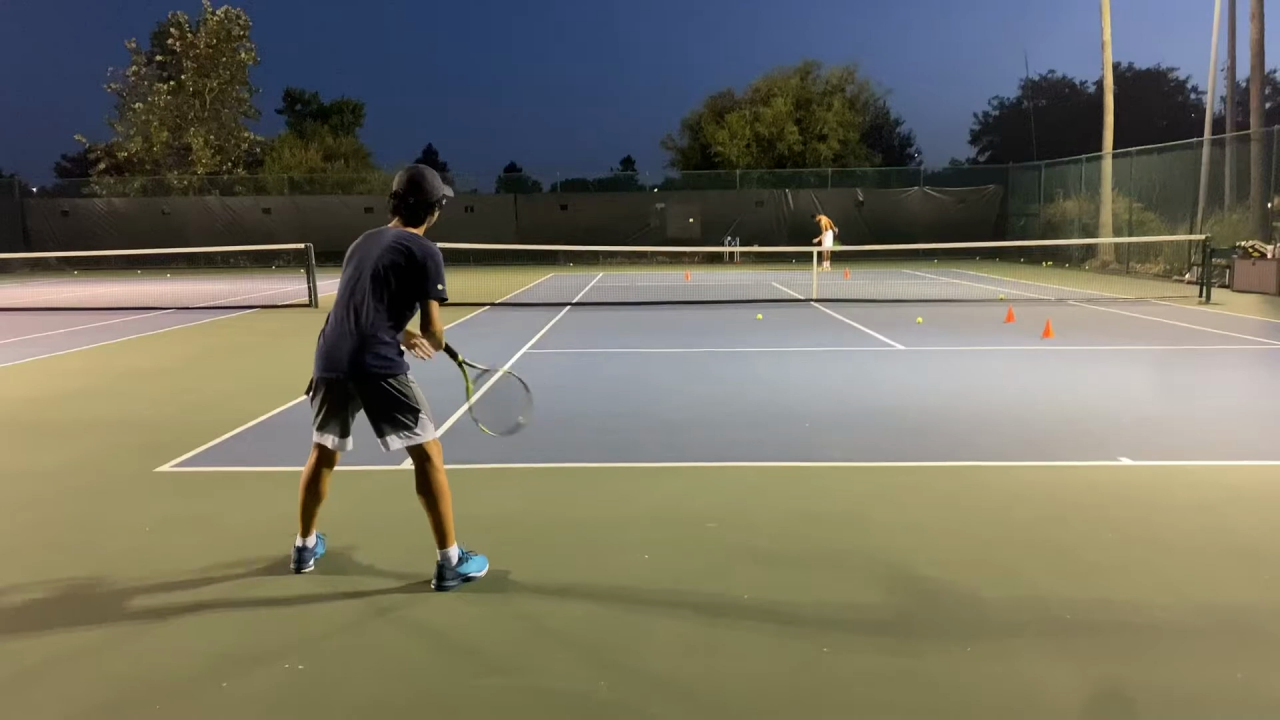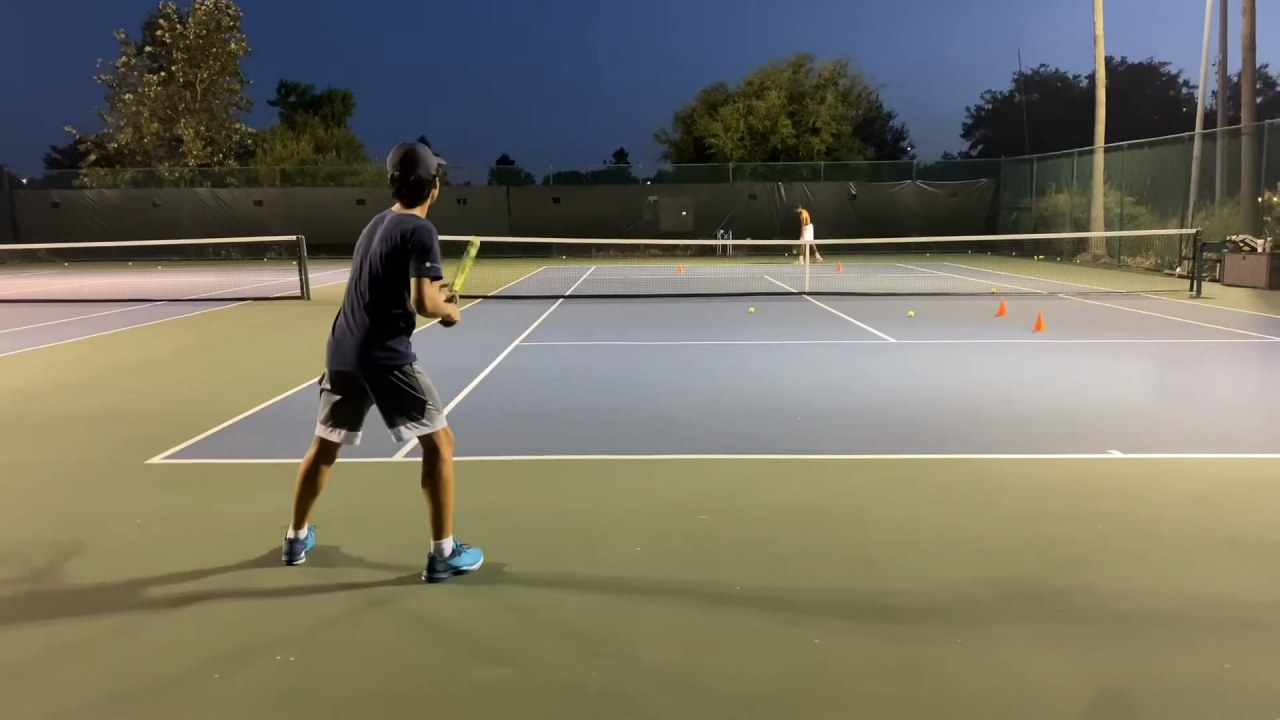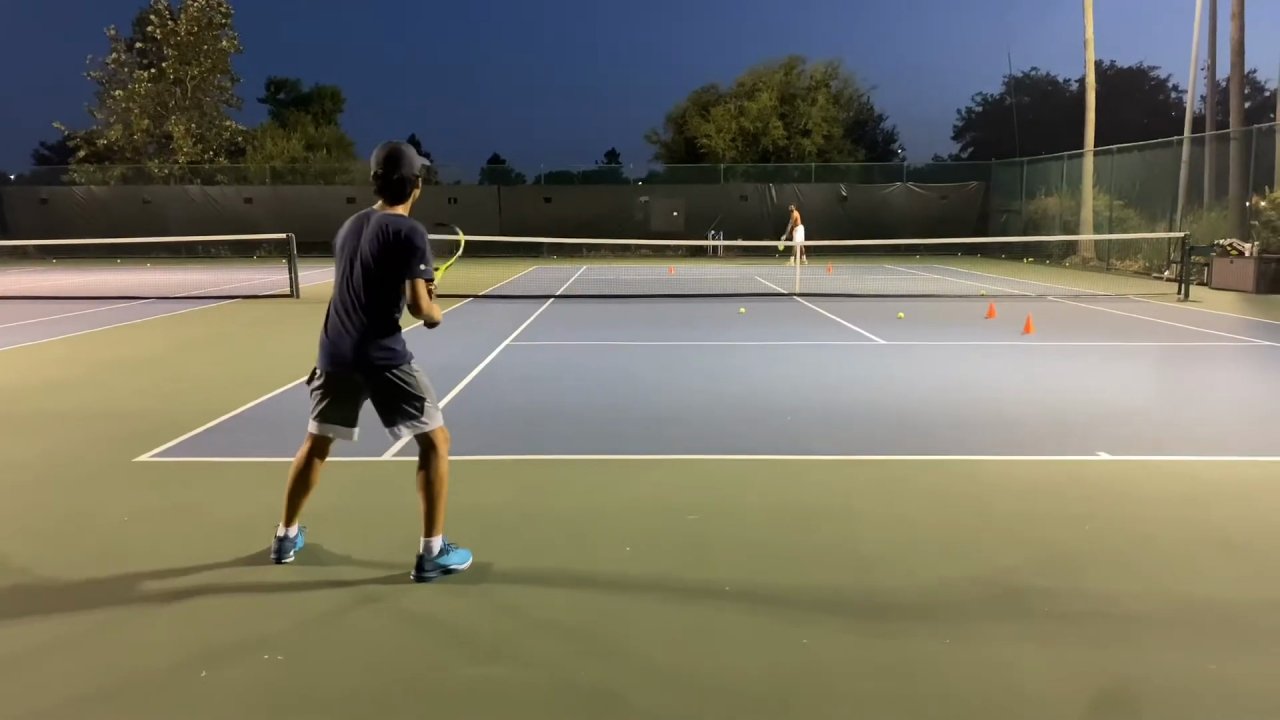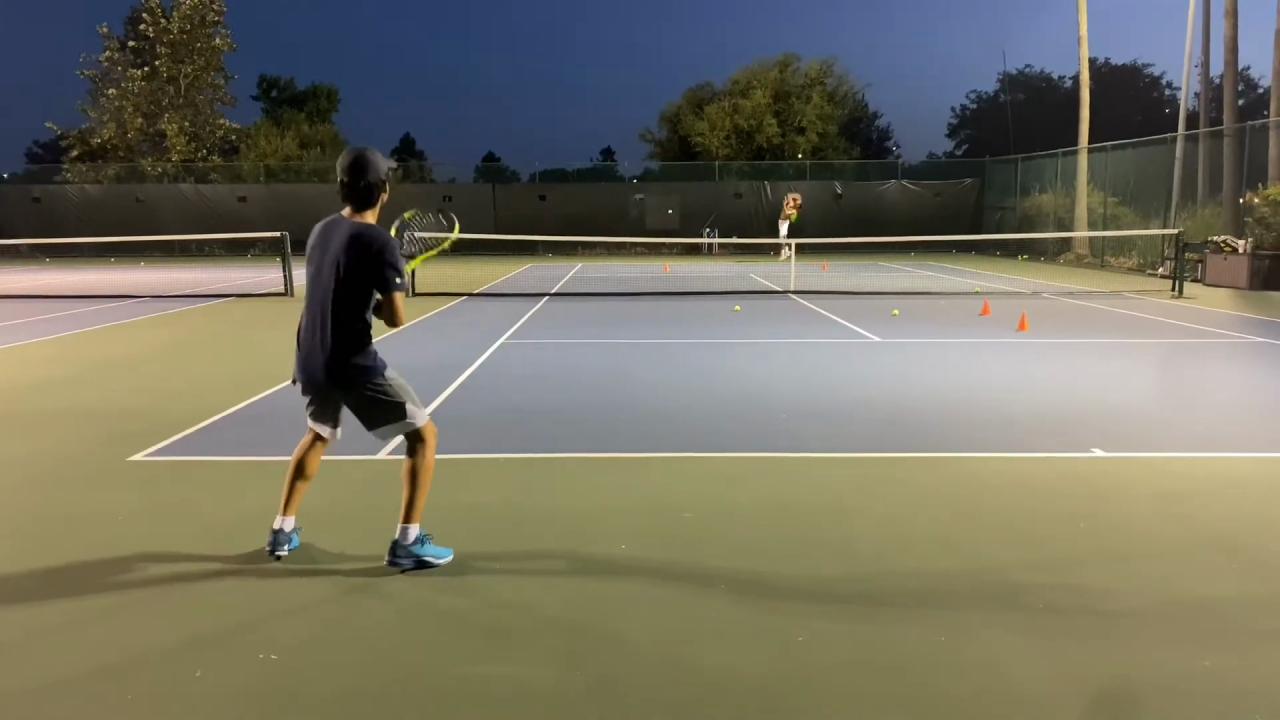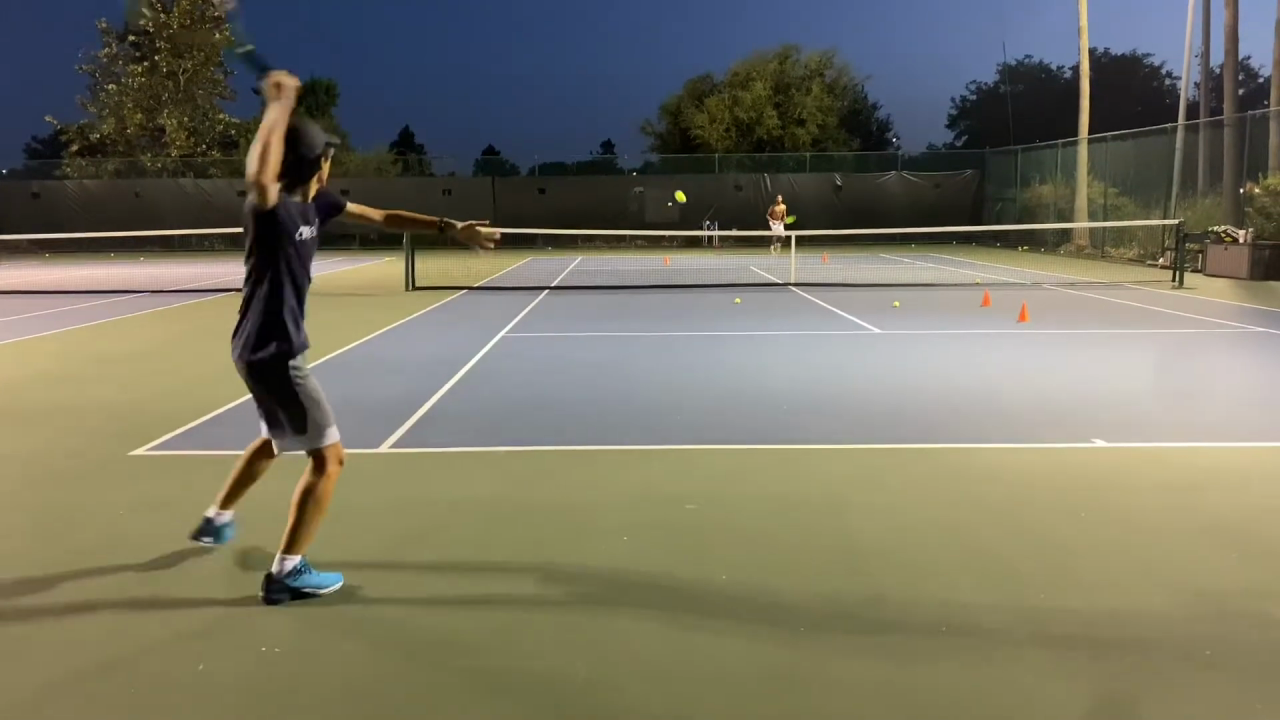
dt=1s
person 1, frame 1
left shoulder: (361, 242)
right shoulder: (424, 252)
right elbow: (433, 328)
right wrist: (435, 345)
left hip: (329, 359)
right hip: (377, 364)
left knee: (323, 452)
right knee: (428, 455)
left ankle: (305, 545)
right ankle: (450, 561)
person 1, frame 2
left shoulder: (375, 225)
right shoulder: (420, 231)
right elbow: (422, 304)
left wrist: (432, 293)
right wrist: (449, 310)
left hip: (342, 351)
right hip: (386, 355)
left knee: (325, 445)
right knee: (439, 443)
left ankle: (296, 538)
right ankle: (444, 554)
person 1, frame 3
left shoulder: (351, 226)
right shoulder: (410, 232)
right elbow: (419, 304)
right wrist: (434, 314)
left hip: (335, 352)
right hip: (382, 354)
left knee: (317, 441)
right knee: (435, 441)
left ankle: (286, 535)
right ankle: (432, 552)
person 1, frame 4
left shoulder: (321, 231)
right shoulder: (380, 242)
right elbow: (395, 318)
left hip: (311, 360)
right hip: (354, 363)
left knee: (317, 436)
right knee: (423, 435)
left ankle: (282, 530)
right ankle: (408, 540)
person 1, frame 5
left shoulder: (314, 205)
right shoulder: (268, 207)
left elbow: (383, 218)
right elbow: (259, 175)
left wrist: (451, 226)
right wrist: (277, 106)
left hip: (267, 347)
right hip: (273, 351)
left knee: (274, 440)
right knee: (329, 458)
left ankle: (216, 520)
right ankle: (287, 570)
